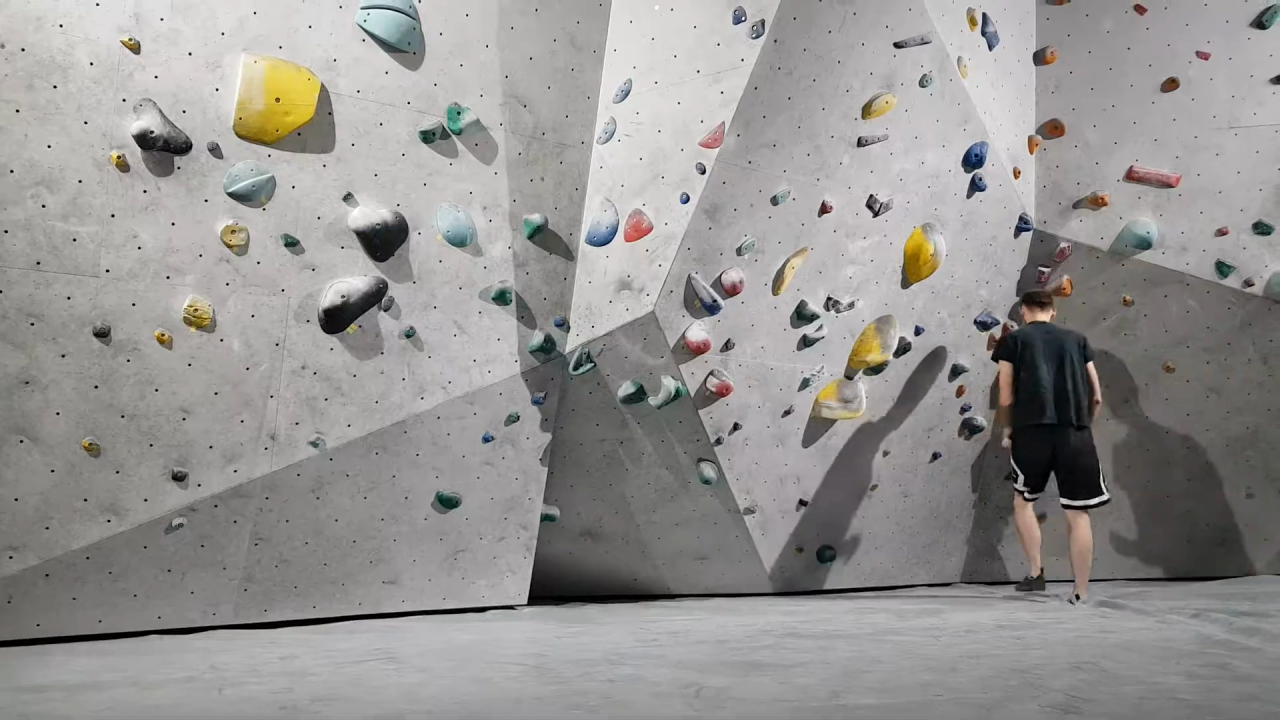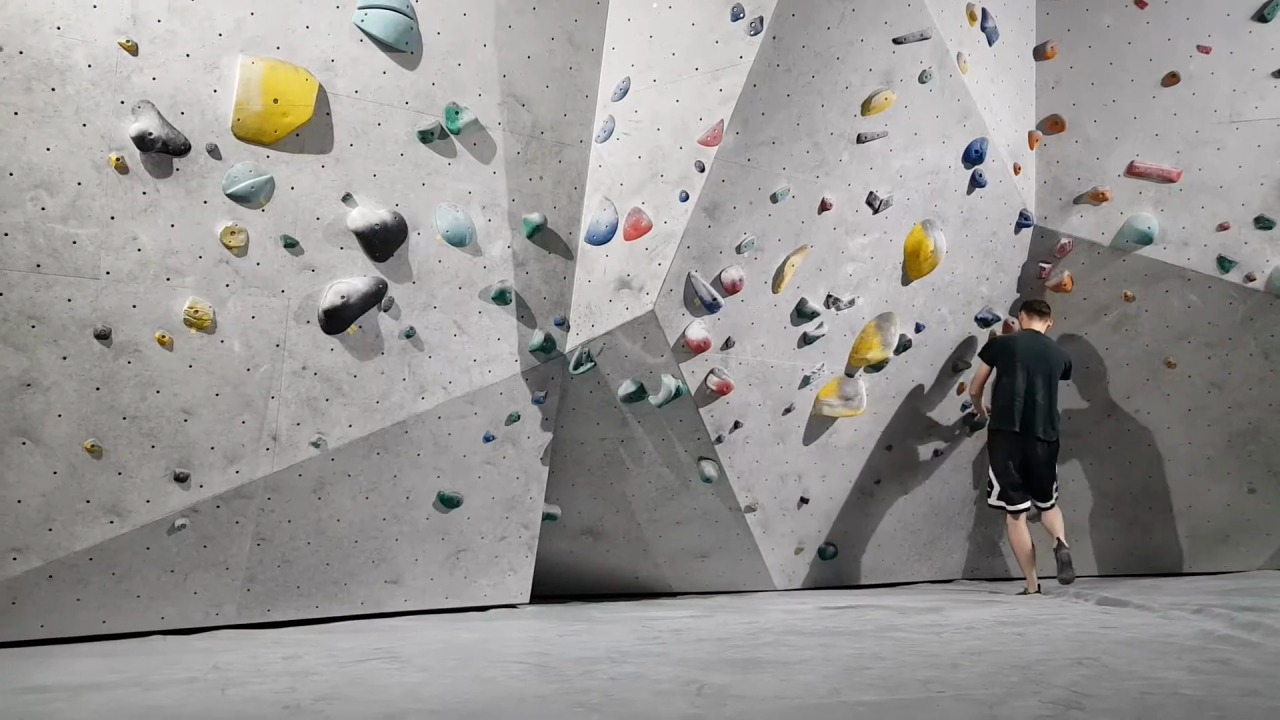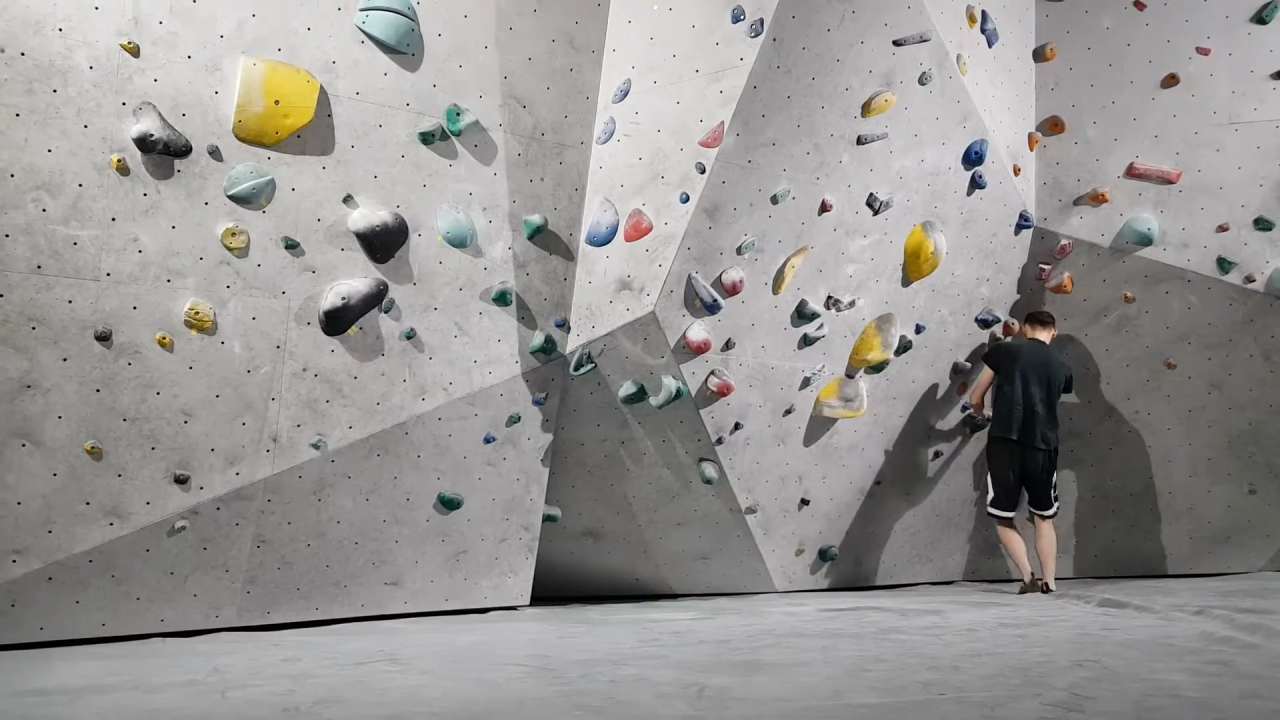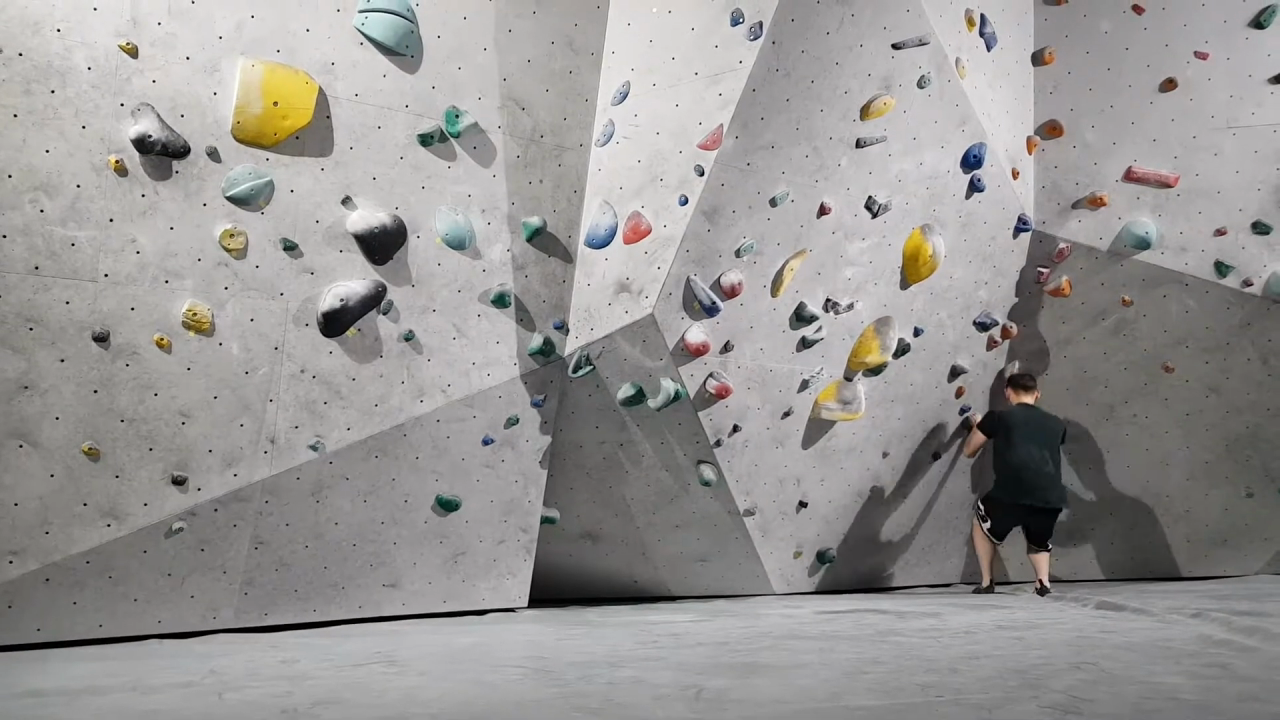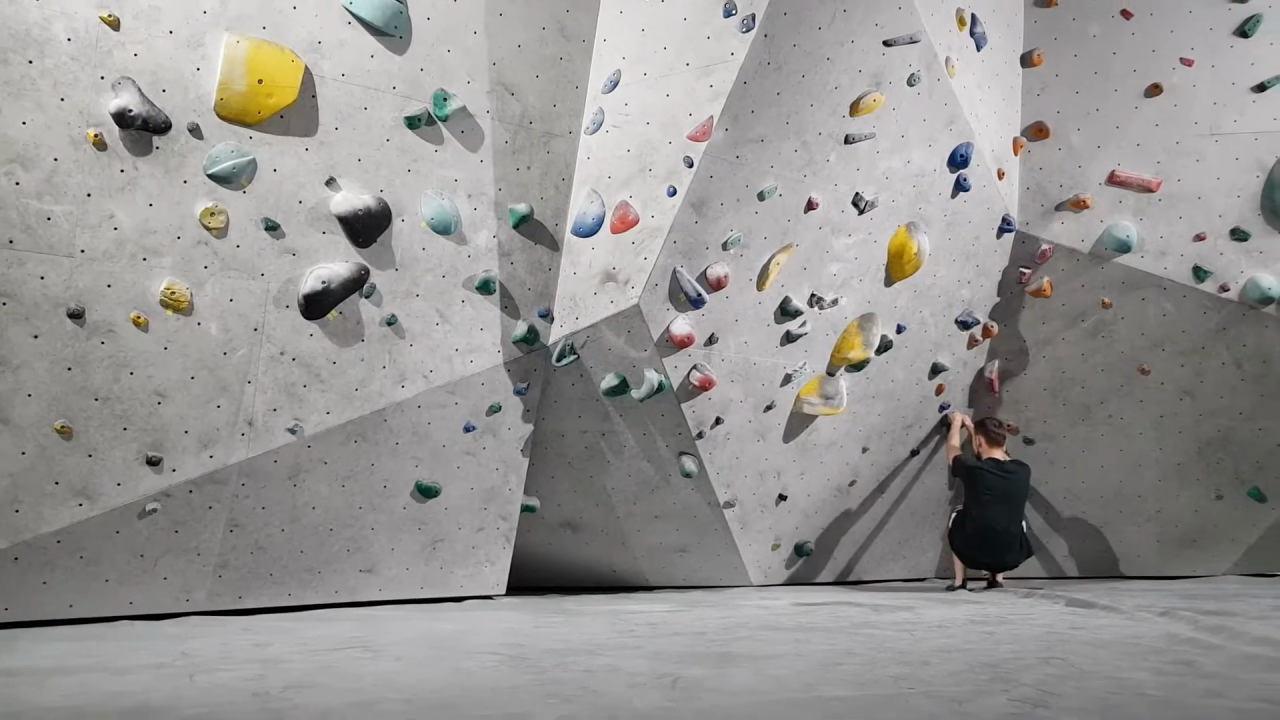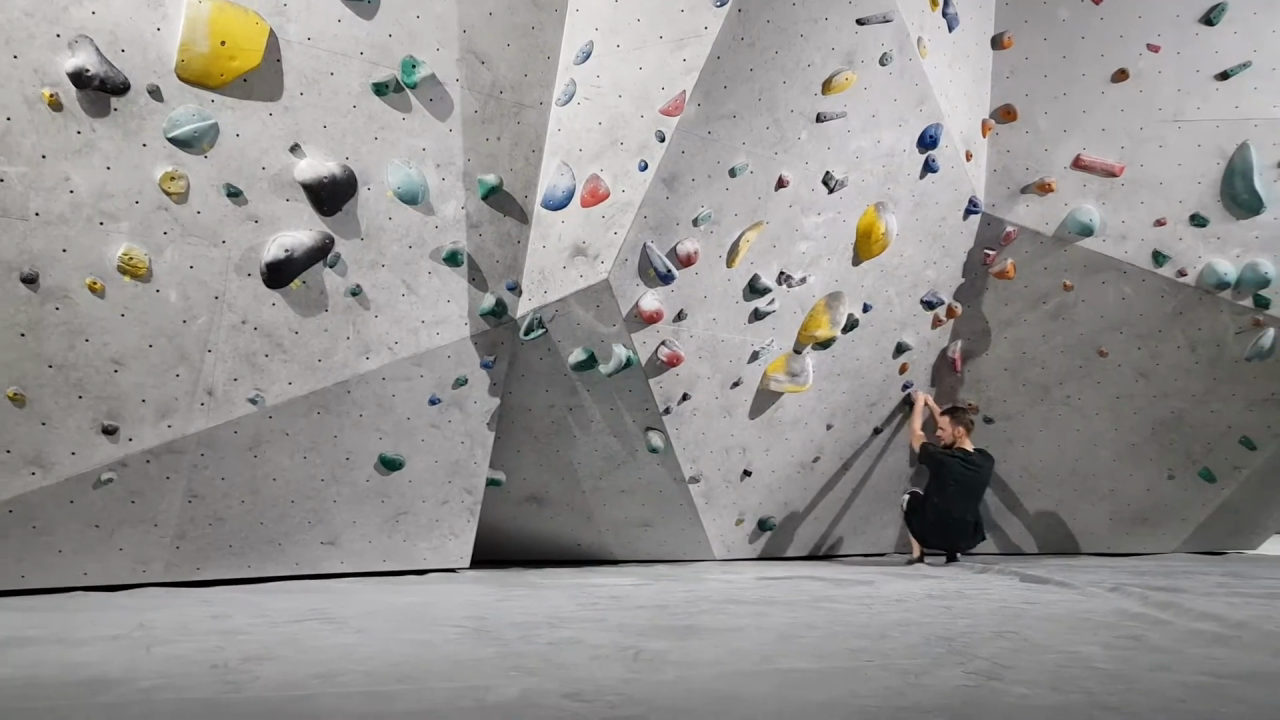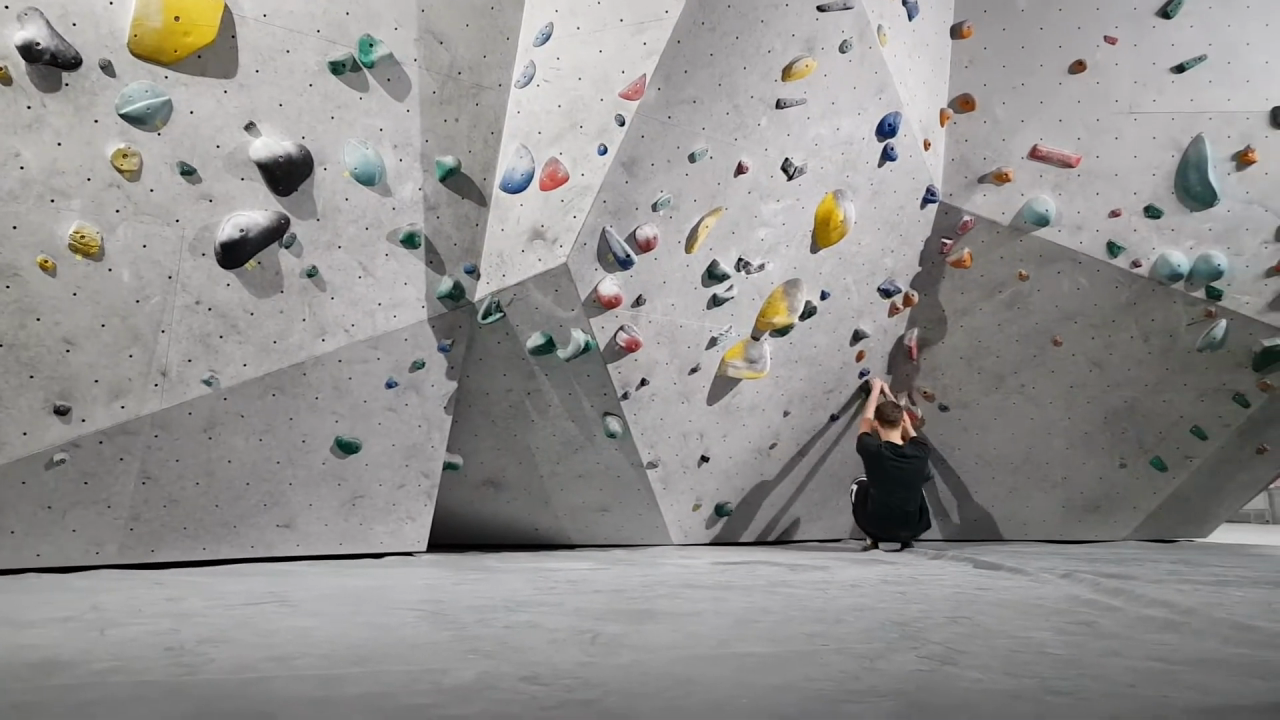
dt=0.5s
person 1, frame 1
left shoulder: (1012, 340)
right shoulder: (1077, 340)
left elbow: (1005, 400)
right elbow: (1096, 398)
left wrist: (1008, 429)
left hip: (1032, 430)
right hip: (1076, 432)
left knee: (1023, 498)
right knee: (1078, 514)
left ankle: (1035, 572)
right ankle: (1080, 593)
person 1, frame 2
left shoulder: (1000, 344)
right shoulder: (1061, 355)
left elbow: (975, 390)
left wrist: (981, 409)
left hip: (1006, 435)
right hip: (1045, 438)
left knee: (1015, 512)
right knee: (1047, 503)
left ankle: (1031, 585)
right ankle: (1061, 542)
person 1, frame 3
left shoulder: (1003, 350)
right shoulder: (1063, 367)
left elbow: (976, 399)
left wrist: (981, 414)
left hip: (1006, 441)
right hip: (1044, 446)
left knee: (1003, 518)
right knee: (1043, 517)
left ankle: (1027, 577)
right ankle: (1049, 584)
person 1, frame 4
left shoulder: (998, 417)
right shoulder: (1056, 423)
left elbow: (969, 451)
left wrist: (976, 425)
left hip: (1010, 496)
right hip: (1049, 500)
left knee: (981, 518)
right knee: (1037, 541)
left ankle: (986, 583)
right ankle: (1043, 582)
person 1, frame 5
left shoulder: (973, 470)
right shoulder: (1022, 471)
left elbow: (952, 448)
right elbow: (999, 456)
left wrist: (957, 423)
right wrist: (971, 427)
left hip: (975, 555)
right hip: (1012, 558)
left knee: (958, 515)
left ankle: (959, 581)
right ankle: (997, 578)
person 1, frame 6
left shoulder: (941, 459)
right shoulder: (986, 461)
left elbow: (915, 432)
left wrist: (919, 402)
right wrist: (931, 405)
left hip: (932, 536)
right hip: (967, 540)
left knee: (911, 496)
left ankle: (917, 555)
right ankle: (954, 553)
person 1, frame 7
left shoulder: (871, 451)
right shoulder: (921, 452)
left elbow: (866, 420)
right elbow: (907, 425)
left wrist: (875, 390)
right wrist: (887, 393)
left hip: (877, 527)
right hip: (914, 528)
left knee: (859, 485)
left ankle: (871, 542)
right ankle: (907, 540)
